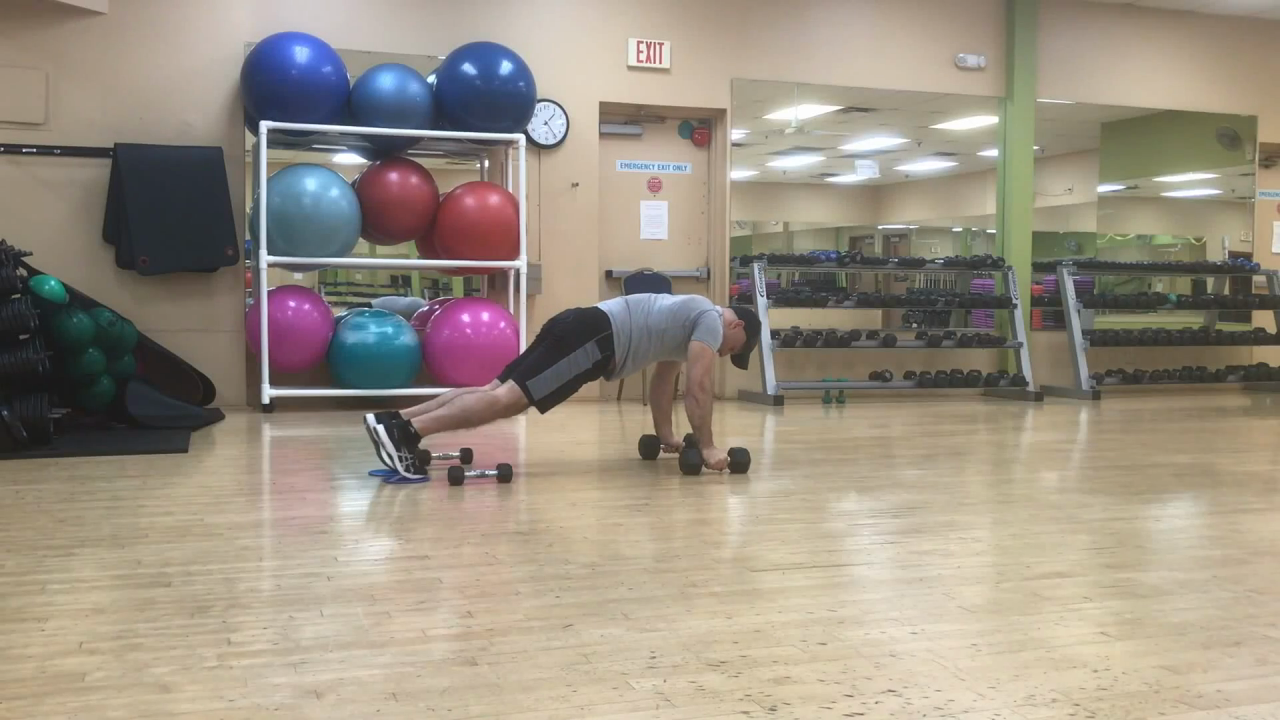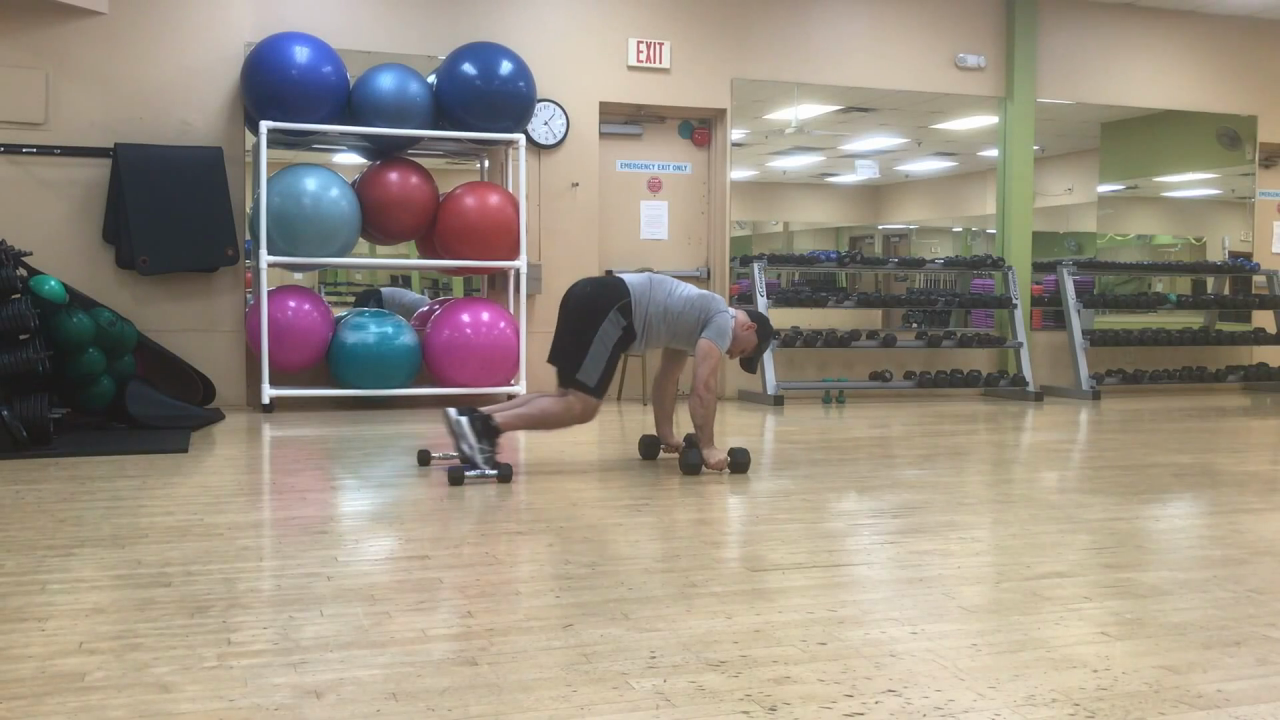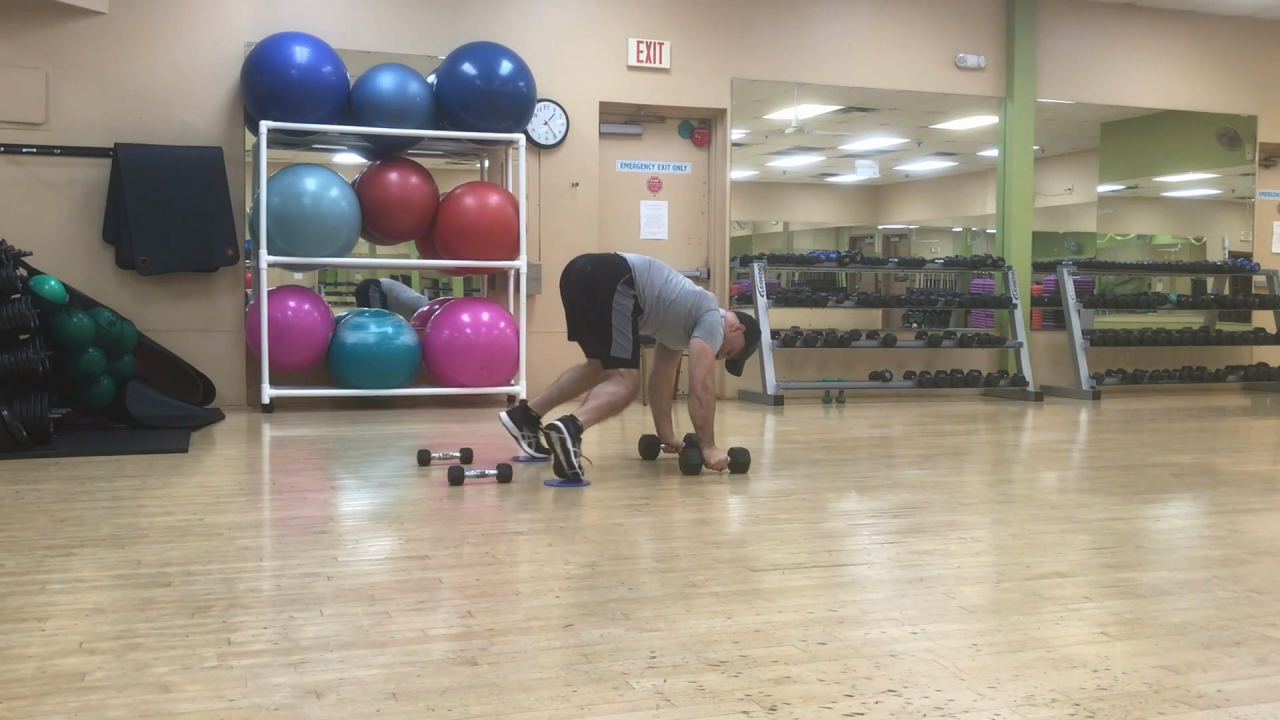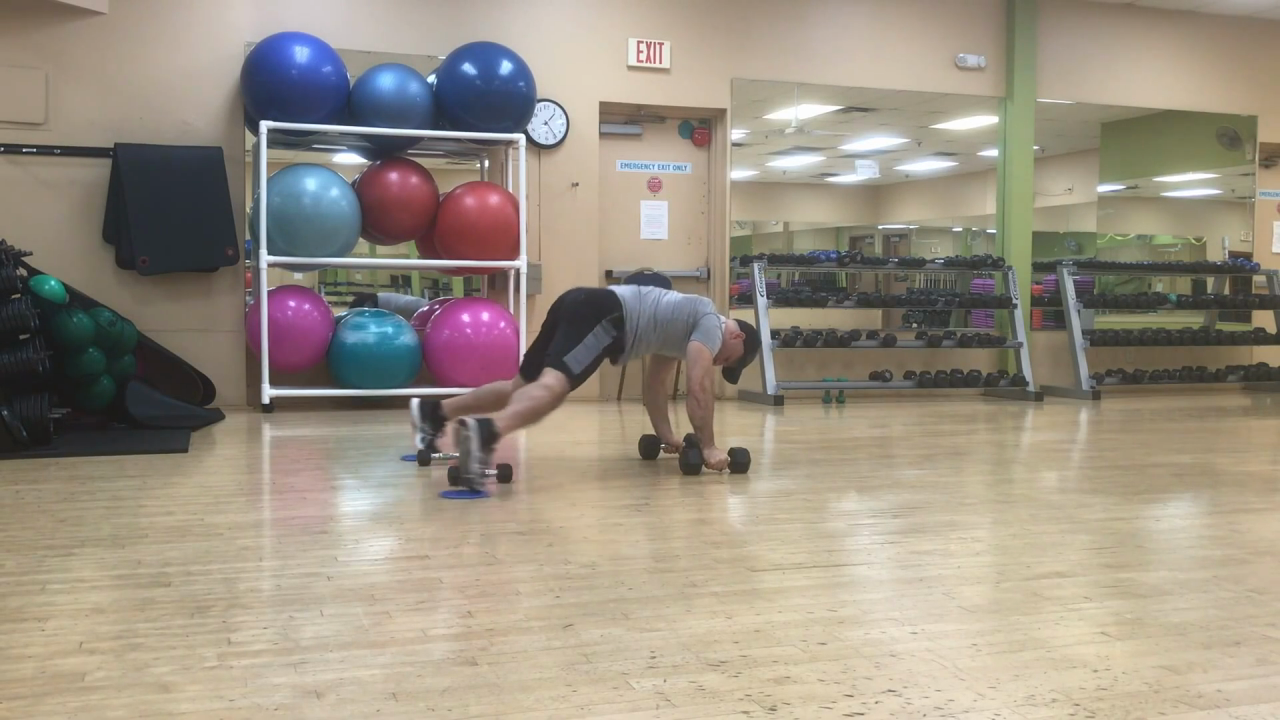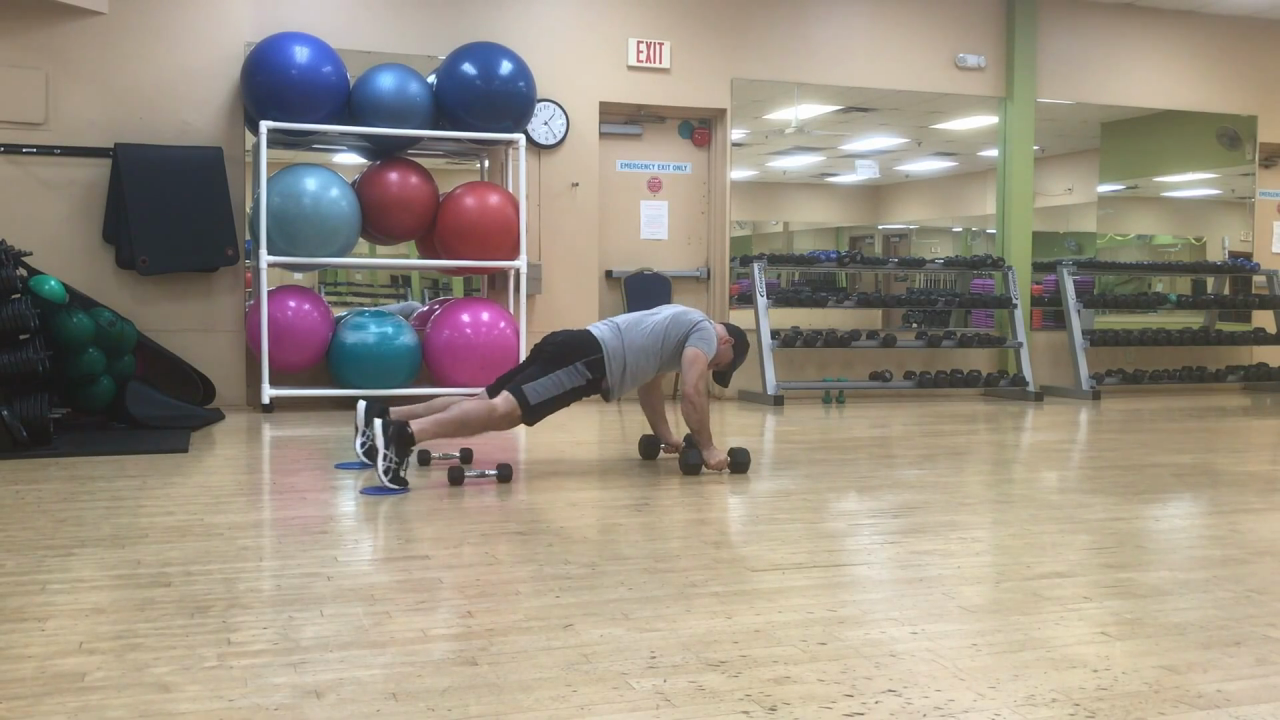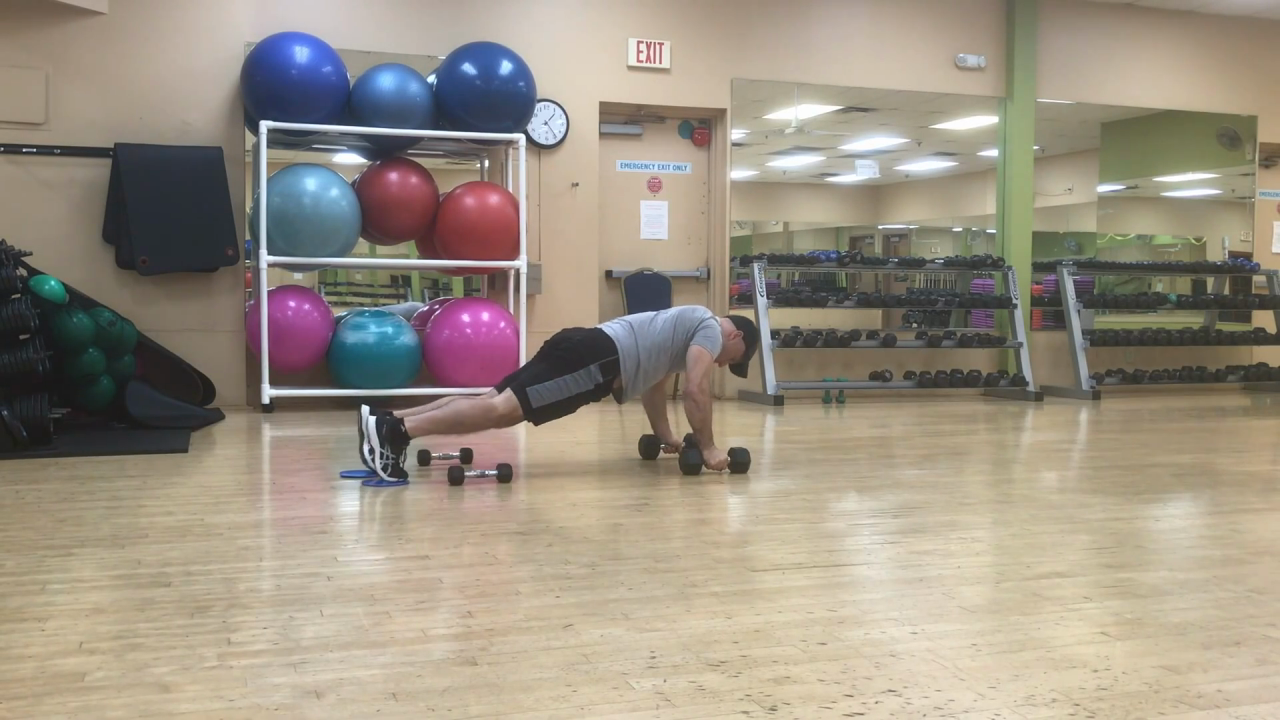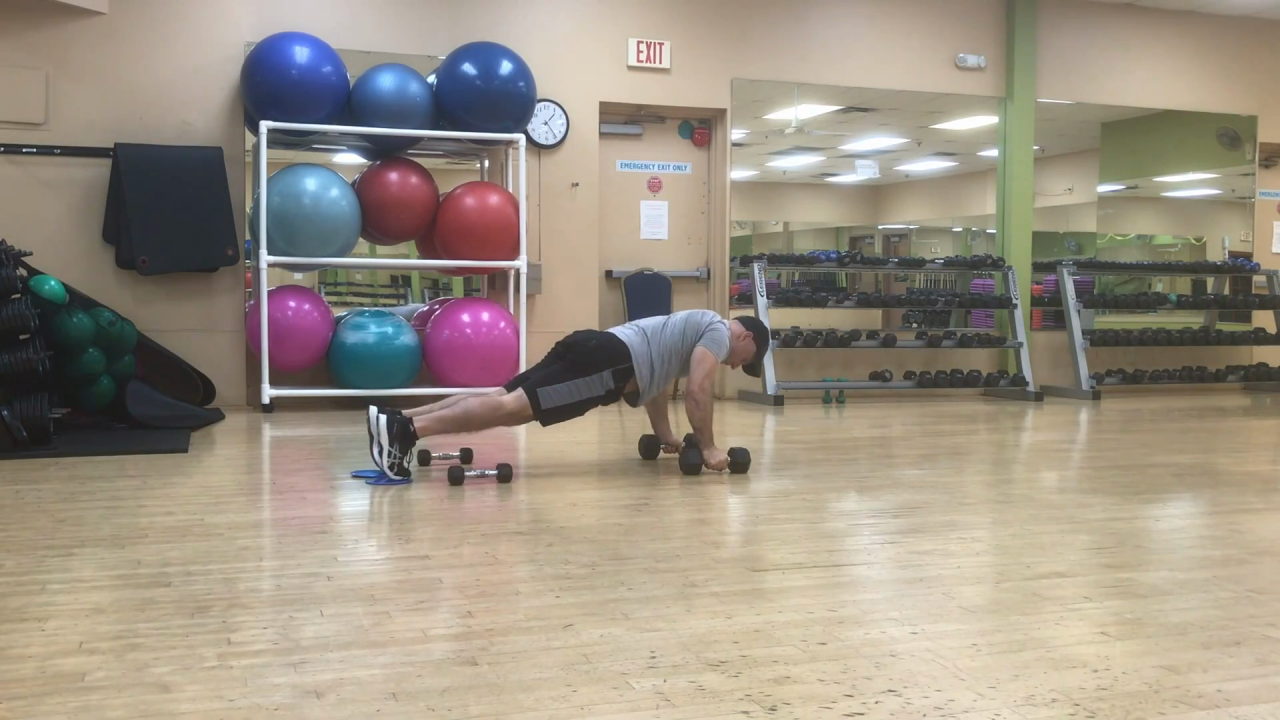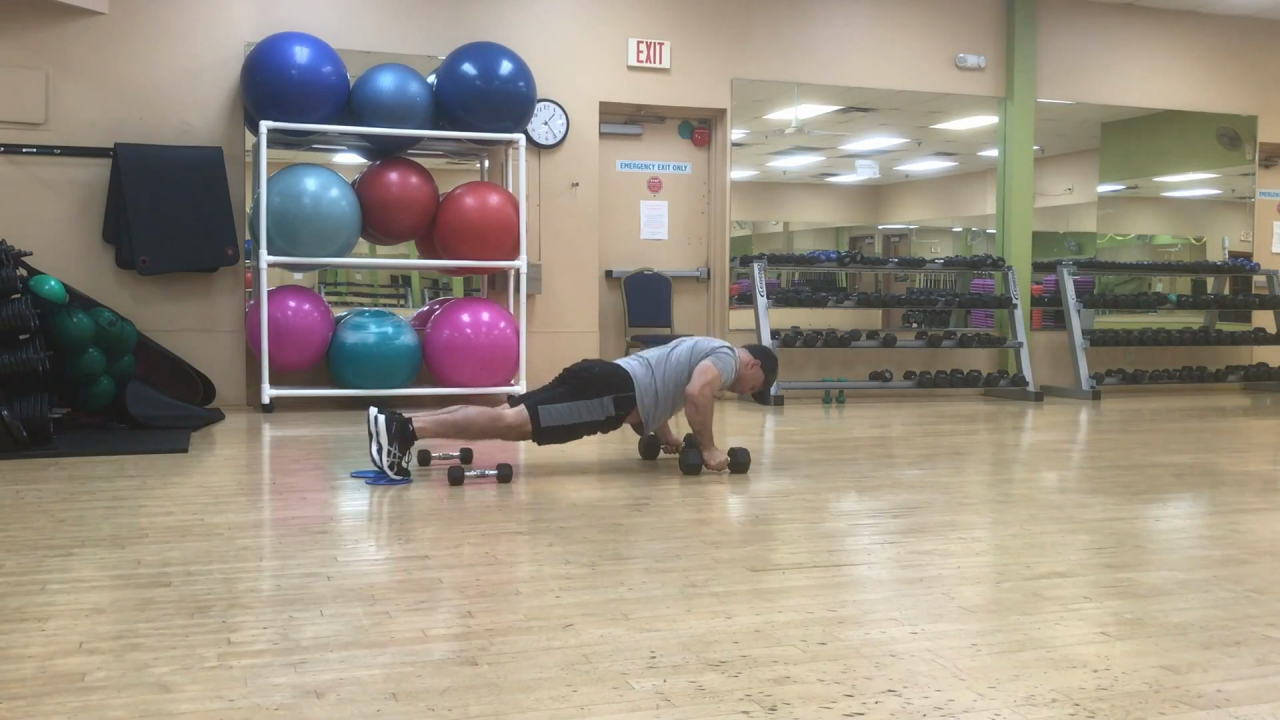
dt=0.3s
person 1, frame 1
left shoulder: (689, 324)
right shoulder: (711, 321)
left elbow: (662, 381)
right elbow: (698, 388)
left wrist: (666, 437)
right wrist: (707, 447)
left hip: (586, 333)
right hip: (593, 338)
left knee: (495, 390)
right knee: (507, 398)
left ankle: (394, 421)
right ankle: (406, 431)
person 1, frame 2
left shoulder: (699, 321)
right shoulder: (722, 321)
left elbow: (665, 379)
right elbow: (703, 386)
left wrist: (665, 436)
right wrist: (708, 447)
left hip: (592, 299)
right hip: (609, 306)
left knee: (571, 396)
right knee: (580, 407)
left ankle: (475, 418)
right ankle: (485, 424)
person 1, frame 3
left shoulder: (687, 323)
right shoulder: (712, 320)
left elbow: (661, 378)
right elbow: (701, 386)
left wrist: (666, 435)
right wrist: (708, 446)
right hip: (611, 280)
left knee: (602, 367)
right knee: (624, 381)
left ankle: (525, 415)
right ankle: (571, 427)
person 1, frame 4
left shoulder: (681, 332)
right shoulder: (711, 326)
left elbow: (655, 384)
right elbow: (698, 389)
left wrist: (667, 436)
right wrist: (708, 447)
left hip: (581, 306)
right hip: (603, 316)
left knee: (525, 385)
right knee: (551, 385)
left ankle: (435, 413)
right ankle: (486, 430)
person 1, frame 5
left shoulder: (682, 325)
right shoulder: (704, 332)
left elbow: (649, 382)
right elbow: (692, 392)
left wrist: (666, 436)
right wrist: (707, 448)
left hip: (578, 349)
right hip: (588, 358)
left knee: (486, 402)
right knee: (503, 411)
left ankle: (383, 416)
right ankle: (402, 435)
person 1, frame 6
left shoulder: (689, 325)
right shoulder: (710, 330)
left elbow: (653, 382)
right elbow: (696, 391)
left wrist: (666, 437)
right wrist: (708, 448)
left hip: (587, 347)
right hip: (599, 360)
left knee: (492, 400)
right knee: (504, 409)
left ankle: (388, 420)
right ankle: (397, 430)
person 1, frame 7
left shoulder: (699, 327)
right shoulder: (719, 333)
left elbow: (656, 372)
right elbow: (697, 390)
left wrist: (665, 436)
right wrist: (708, 447)
left hip: (595, 350)
right hip: (609, 363)
left knee: (503, 399)
right knee: (512, 408)
left ankle: (397, 418)
right ankle: (406, 428)
person 1, frame 8
left shoulder: (706, 351)
right shoulder: (726, 357)
right elbow: (695, 394)
left wrist: (666, 436)
right wrist: (708, 449)
left hip: (606, 379)
right hip: (614, 392)
left knee: (505, 412)
right knee: (512, 423)
left ankle: (400, 422)
right ankle: (406, 429)
